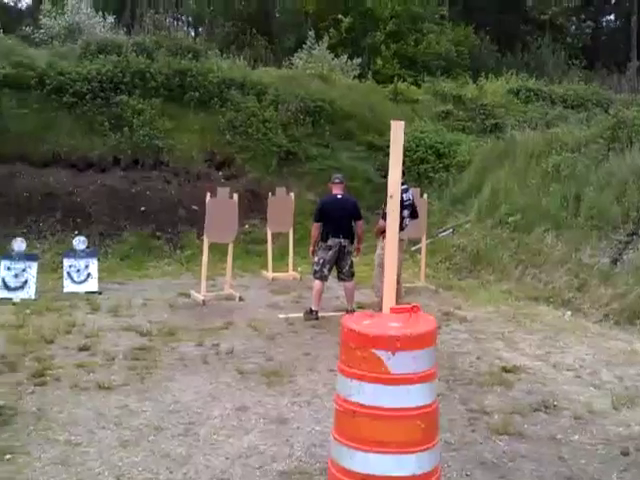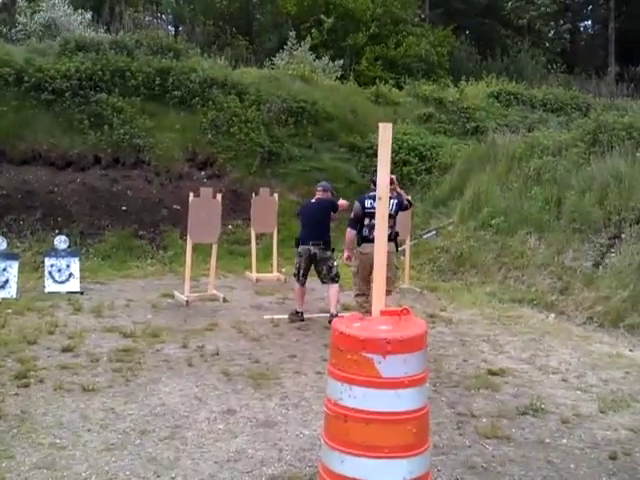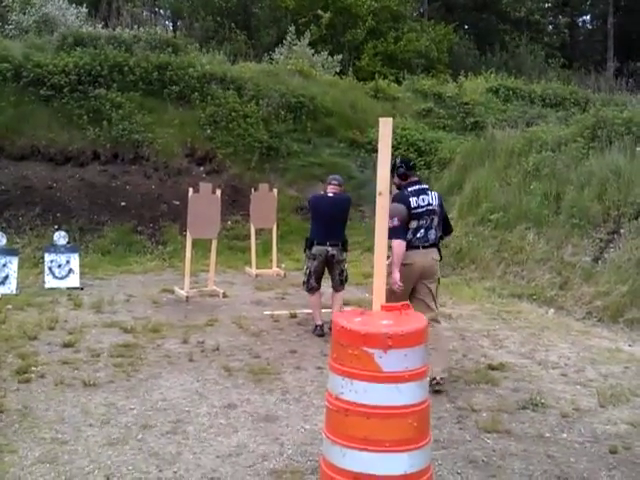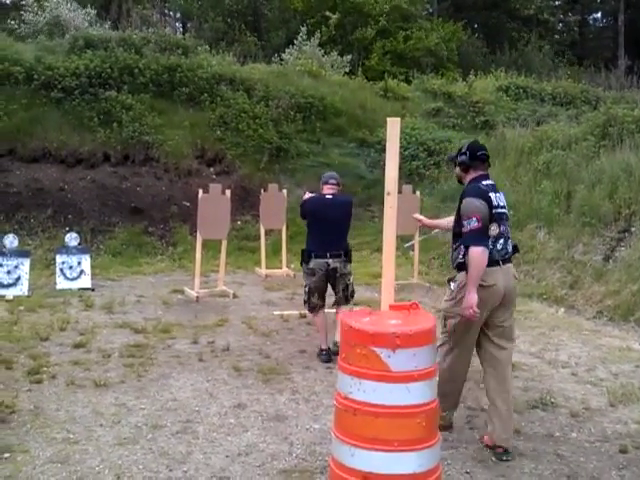
dt=1s
person 1, frame 1
right shoulder: (408, 193)
left elbow: (385, 220)
right elbow: (415, 215)
left wrist: (377, 231)
right hip: (400, 238)
left knee: (382, 278)
right knee: (395, 277)
person 1, frame 2
left shoulder: (363, 200)
right shoulder: (395, 200)
left elbow: (352, 227)
right elbow: (408, 204)
left wrist: (347, 250)
right wrist: (397, 189)
left hip: (366, 248)
right hip: (388, 249)
left knee: (362, 290)
right knee: (388, 290)
person 1, frame 3
left shoulder: (400, 199)
right shoulder: (434, 196)
left elbow: (398, 237)
right elbow: (446, 229)
left wrist: (395, 270)
left hip: (408, 258)
right hip: (431, 258)
right knee: (429, 316)
right ankle: (437, 375)
person 1, frame 4
left shoulder: (472, 194)
right shoulder: (495, 193)
left elbow: (477, 246)
left wrist: (470, 291)
right wrist: (431, 223)
left hip: (481, 280)
right hip: (505, 277)
left knee: (453, 351)
right knee: (498, 358)
left ankle: (442, 416)
right ankle: (500, 437)
person 2, frame 1
left shoulder: (324, 202)
right shoulder: (352, 202)
left elbow: (316, 226)
right elbow: (359, 224)
left wrist: (312, 245)
right wrist: (358, 243)
left hip: (328, 243)
right hip: (346, 242)
left knee: (319, 277)
right knee: (348, 278)
left ankle: (314, 310)
right ankle: (350, 310)
person 2, frame 2
left shoulder: (303, 208)
right shoulder: (328, 203)
right elbow: (344, 205)
right wrist: (340, 203)
left hip: (303, 247)
right hip: (322, 249)
left knee: (300, 281)
right knee: (332, 281)
left ankle: (298, 313)
right ankle: (333, 314)
person 2, frame 3
left shoulder: (314, 200)
right shoulder: (346, 200)
left hip: (316, 248)
right hip: (337, 249)
left knee: (313, 288)
right knee: (338, 287)
left ankle: (318, 325)
person 2, frame 4
left shoulder: (309, 203)
right shoulder: (347, 202)
left hip: (314, 262)
right hip: (339, 261)
left knee: (316, 307)
right knee: (343, 301)
left ankle: (324, 349)
right ankle: (339, 341)
